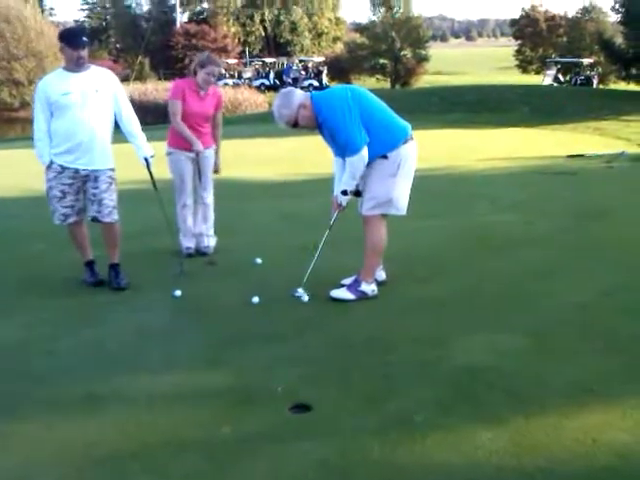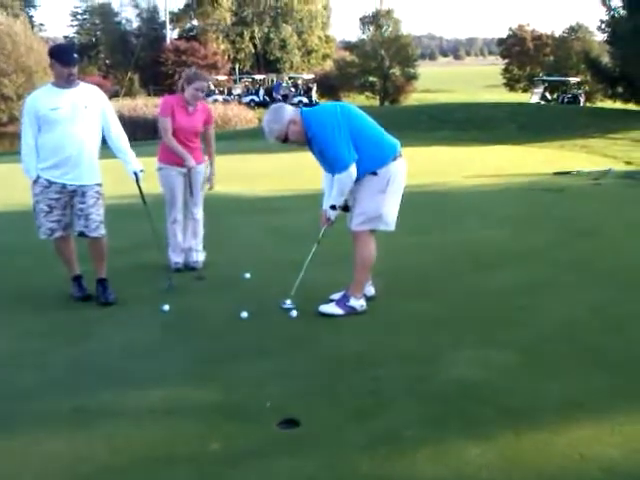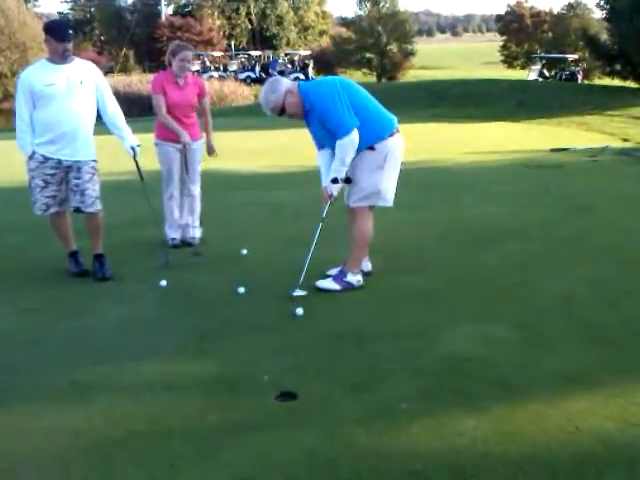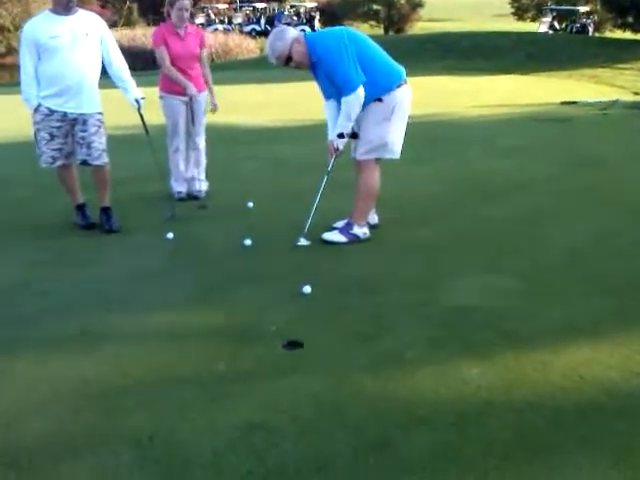
dt=0.4s
person 1, frame 1
left shoulder: (106, 78)
right shoulder: (47, 85)
left elbow: (126, 116)
right elbow: (41, 127)
left wrist: (143, 147)
right wrist: (46, 160)
left hip: (100, 163)
right hip: (63, 165)
left knee: (109, 216)
right knee: (72, 218)
left ankle: (115, 267)
right ankle: (89, 265)
person 1, frame 2
left shoulder: (94, 94)
right shoulder: (36, 100)
left elbow: (114, 131)
right elbow: (29, 142)
left wrist: (131, 162)
right wrist: (33, 175)
left hip: (87, 179)
right hip: (50, 180)
left knee: (95, 231)
right knee: (59, 233)
left ankle: (102, 281)
right ankle: (76, 279)
person 1, frame 3
left shoulder: (89, 70)
right shoulder: (30, 76)
left elbow: (109, 107)
right elbow: (23, 118)
left wrist: (127, 138)
right wrist: (28, 151)
left hip: (83, 154)
right hip: (46, 156)
left knee: (92, 207)
right knee: (56, 208)
left ankle: (99, 257)
right ankle: (73, 255)
person 1, frame 4
left shoulder: (94, 22)
right shoulder: (33, 28)
left elbow: (115, 60)
right elbow: (27, 70)
left wrist: (132, 90)
right wrist: (33, 102)
left hip: (88, 107)
right hip: (51, 109)
left knee: (99, 160)
right knee: (62, 161)
left ankle: (106, 210)
right ankle: (80, 208)
person 2, frame 1
left shoulder: (333, 106)
right shoulder: (324, 110)
left elbow: (358, 154)
right elbow: (342, 152)
left wrist: (345, 191)
right wrist: (338, 191)
left hip: (394, 151)
right hip: (382, 153)
left knee: (373, 215)
right knee: (371, 213)
left ankle: (366, 283)
right ankle: (375, 270)
person 2, frame 2
left shoulder: (322, 122)
right shoulder: (313, 127)
left elbow: (346, 170)
right elbow: (332, 168)
left wrist: (334, 205)
right wrist: (327, 205)
left hip: (383, 168)
right hip: (371, 170)
left knee: (362, 231)
right knee: (360, 229)
left ankle: (355, 298)
right ankle: (364, 286)
person 2, frame 3
left shoulder: (322, 93)
right shoulder: (310, 107)
left elbow: (349, 137)
right elbow: (324, 146)
left wrist: (335, 178)
right wrist: (327, 183)
left hip: (381, 144)
right hip: (366, 147)
left knee: (361, 207)
right knee: (356, 206)
left ankle: (352, 274)
right ankle: (360, 262)
person 2, frame 4
left shoulder: (329, 45)
right shoulder: (316, 56)
left elbow: (354, 93)
right elbow: (331, 97)
left wrist: (341, 133)
right wrist: (333, 135)
left hip: (388, 96)
right hip: (373, 99)
left knee: (367, 161)
right knee: (363, 159)
left ankle: (358, 227)
right ankle: (366, 214)
person 3, frame 1
left shoulder: (216, 94)
right shoulder: (179, 86)
left elbow: (216, 127)
right elbow: (175, 119)
left wrist: (217, 155)
right wrist: (194, 141)
left hip: (206, 149)
right hip: (180, 150)
left knee: (205, 195)
right knee: (184, 197)
left ankle: (205, 239)
right ankle: (187, 241)
person 3, frame 2
left shoulder: (205, 110)
right shoulder: (168, 103)
left elbow: (210, 141)
right elbow: (166, 136)
left wrist: (212, 170)
right wrist: (186, 157)
left hip: (197, 165)
right hip: (170, 165)
left knee: (195, 210)
right knee: (175, 211)
left ankle: (195, 254)
right ankle: (176, 256)
person 3, frame 3
left shoulder: (197, 82)
right shoulder: (159, 80)
left elbow: (206, 113)
right elbow: (161, 114)
left wrist: (209, 140)
right wrist: (180, 133)
left hip: (194, 141)
right hip: (167, 142)
left knee: (192, 186)
right knee: (172, 187)
left ankle: (191, 230)
right ankle: (173, 232)
person 3, frame 4
left shoulder: (198, 33)
right shoulder: (160, 32)
left elbow: (204, 66)
right elbow: (166, 67)
left wrist: (212, 94)
right wrist: (186, 85)
left hip: (198, 93)
right hip: (172, 95)
left knee: (197, 140)
right knee: (177, 140)
left ankle: (197, 183)
right ankle: (179, 185)
